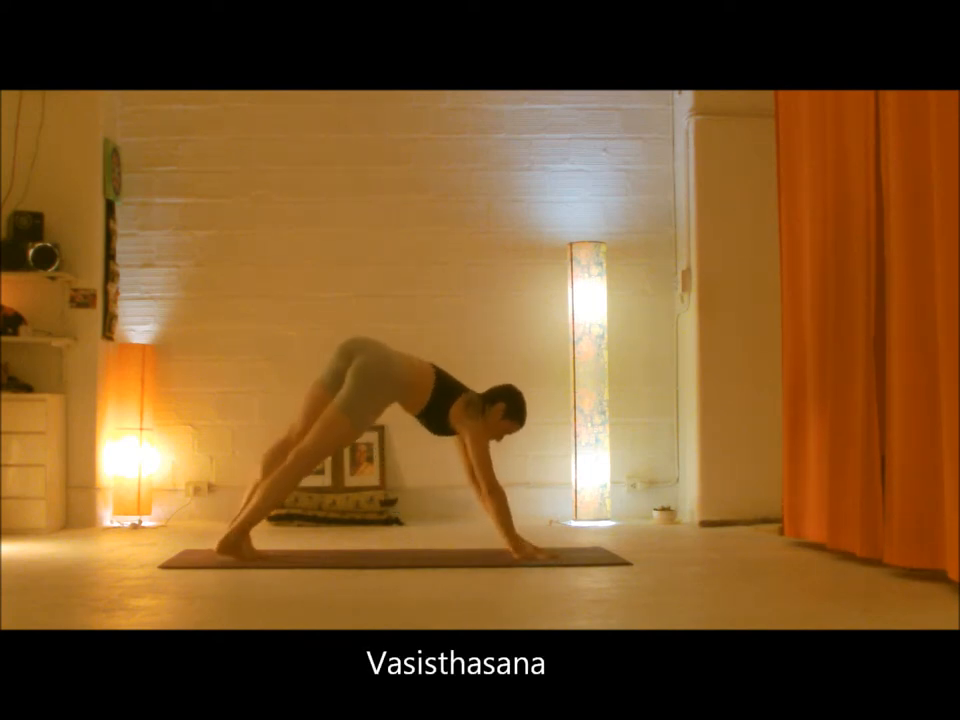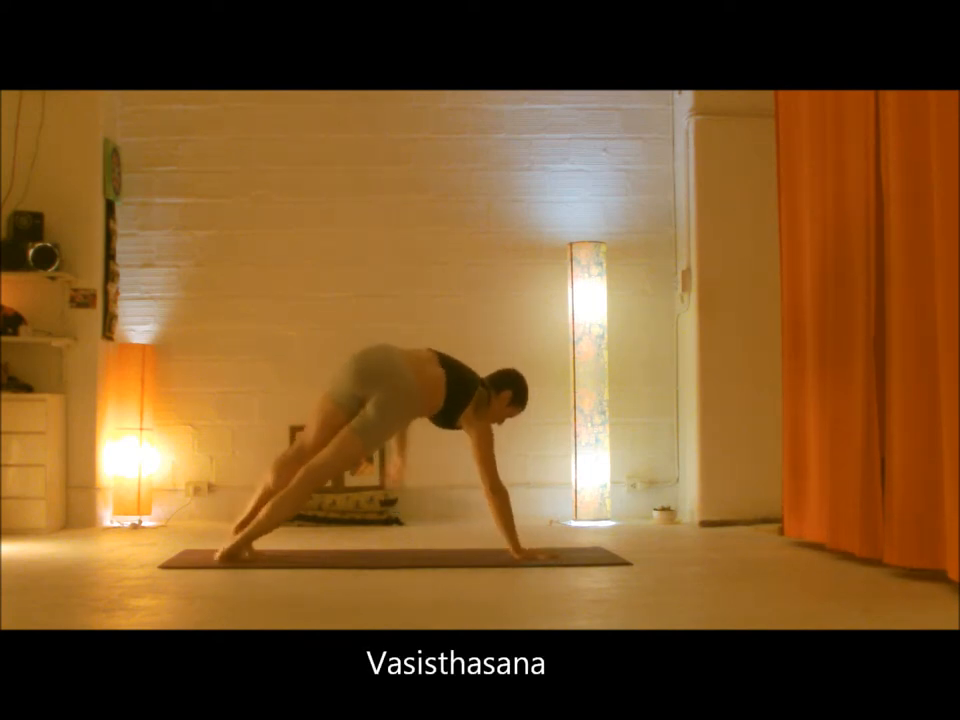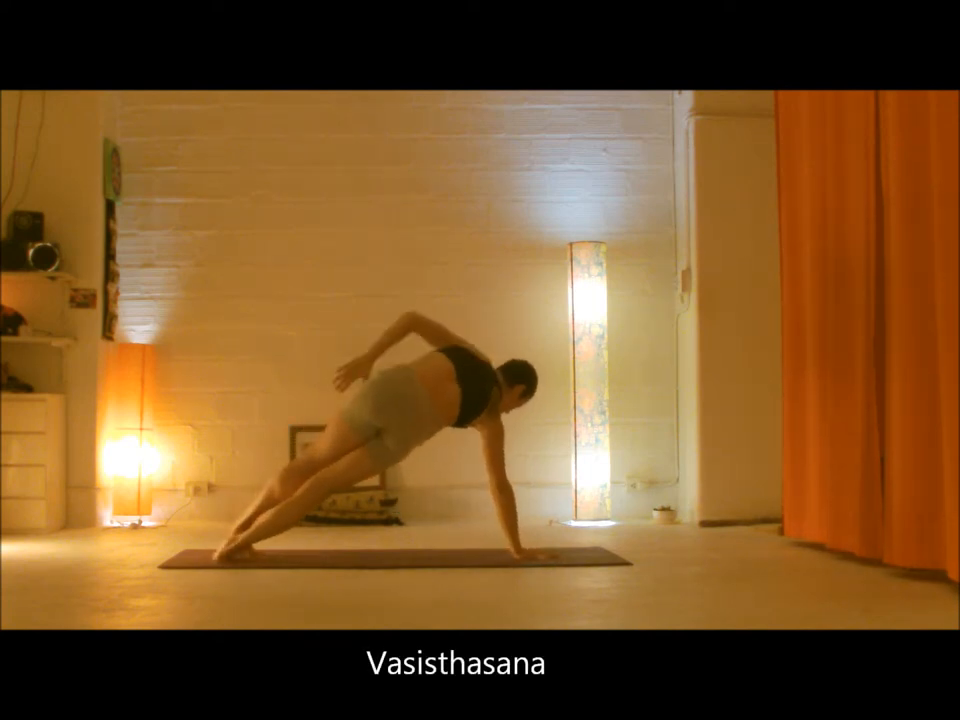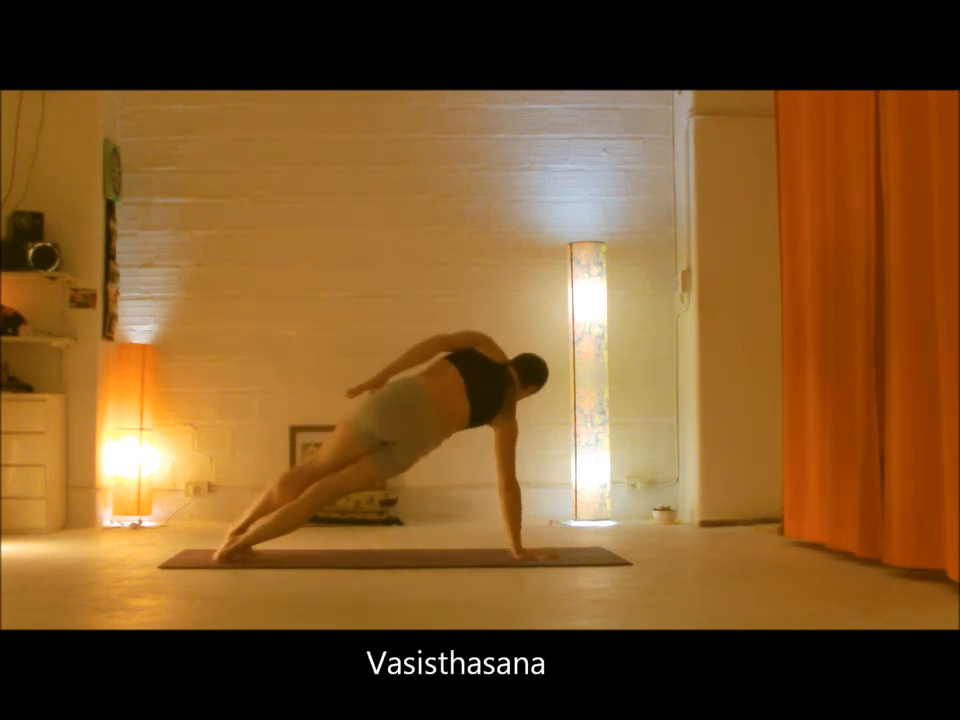
dt=0.4s
person 1, frame 1
left shoulder: (464, 408)
right shoulder: (473, 419)
left elbow: (474, 477)
right elbow: (491, 488)
left wrist: (509, 533)
right wrist: (515, 546)
left hip: (356, 352)
right hip: (374, 376)
left knee: (294, 440)
right knee: (303, 458)
left ankle: (239, 526)
right ankle: (233, 537)
person 1, frame 2
left shoulder: (457, 382)
right shoulder: (479, 415)
right elbow: (493, 487)
left wrist: (399, 450)
right wrist: (517, 548)
left hip: (369, 361)
right hip: (391, 397)
left knee: (304, 450)
right knee: (312, 474)
left ankle: (243, 525)
right ankle: (237, 544)
person 1, frame 3
left shoulder: (467, 352)
right shoulder: (490, 419)
left elbow: (411, 318)
right elbow: (500, 486)
left wrist: (365, 360)
right wrist: (518, 548)
left hip: (386, 390)
right hip: (406, 427)
left knee: (311, 463)
right knee: (319, 485)
left ankle: (241, 527)
right ankle: (238, 543)
person 1, frame 4
left shoulder: (487, 347)
right shoulder: (506, 418)
left elbow: (438, 342)
right elbow: (508, 484)
left wrist: (380, 378)
right wrist: (518, 547)
left hip: (396, 402)
right hip: (414, 439)
left knee: (312, 469)
right knee: (321, 492)
left ankle: (239, 527)
right ankle: (239, 542)
